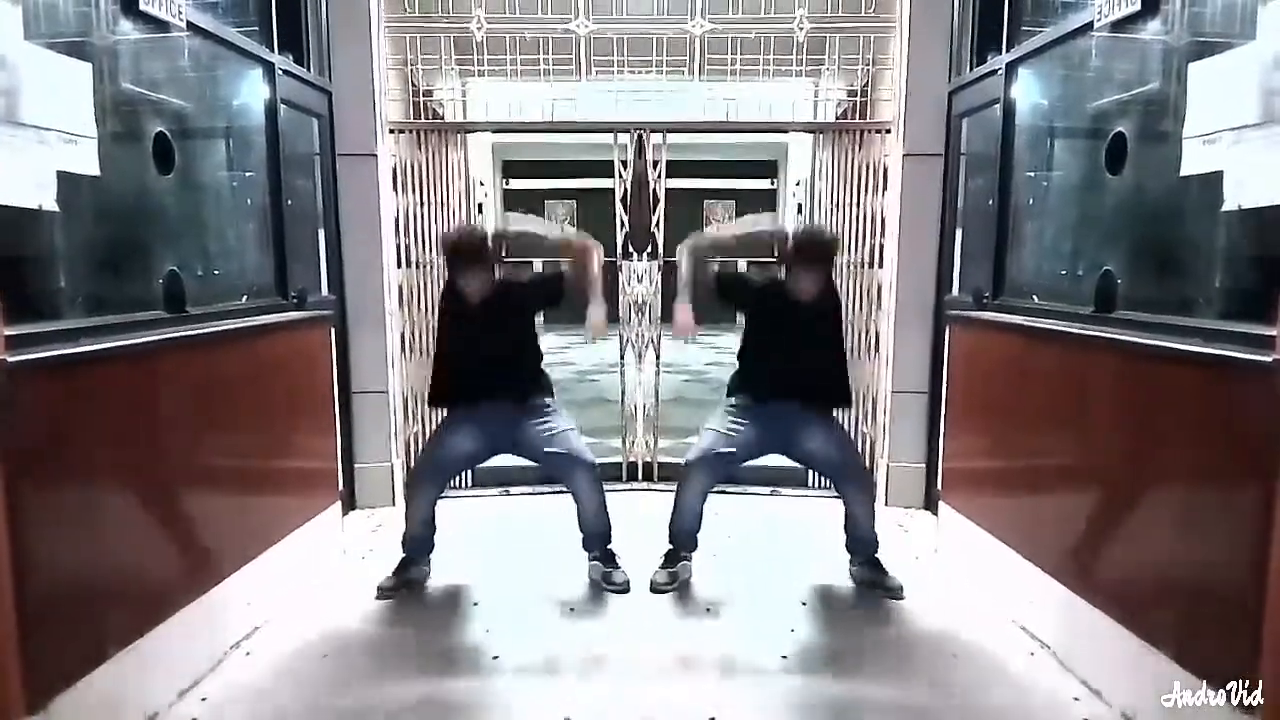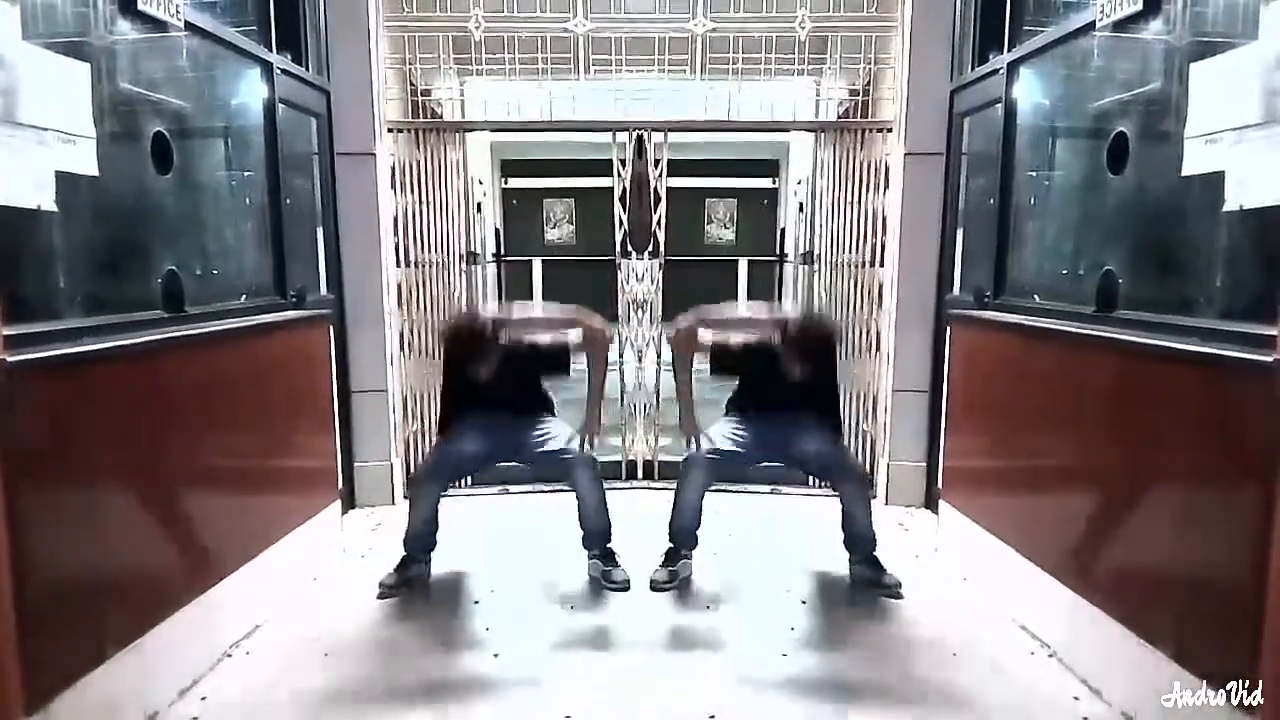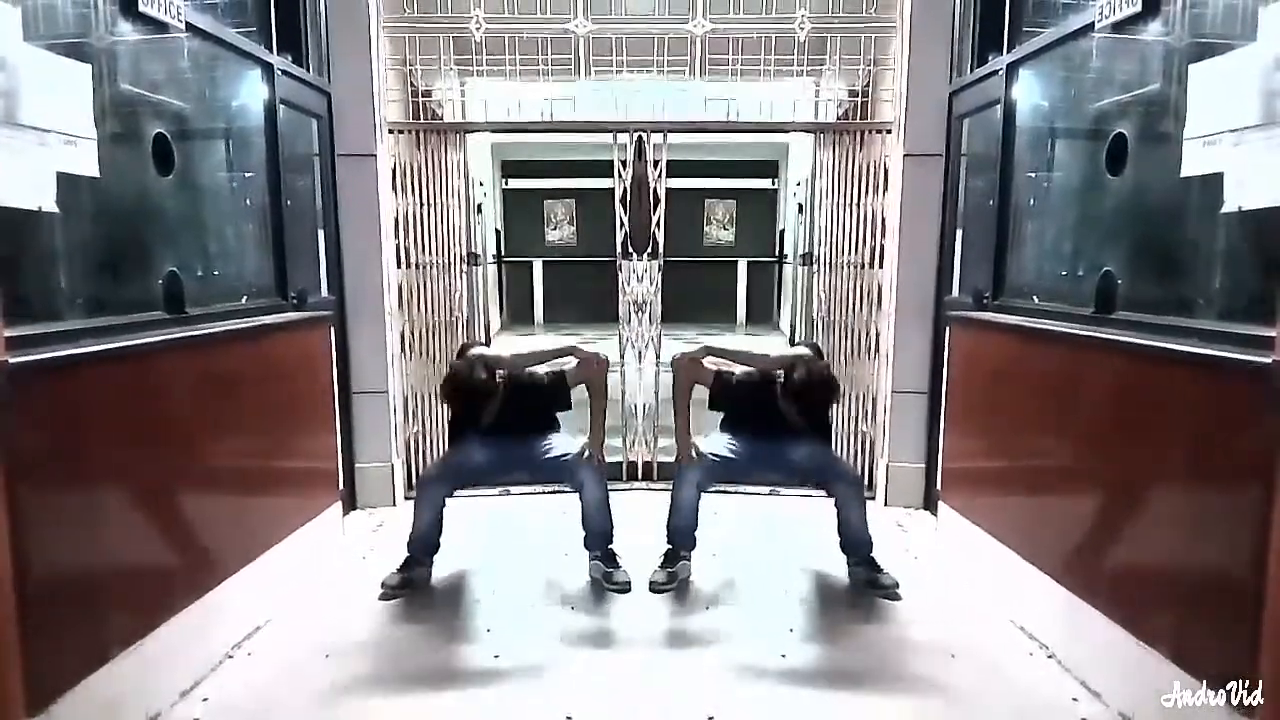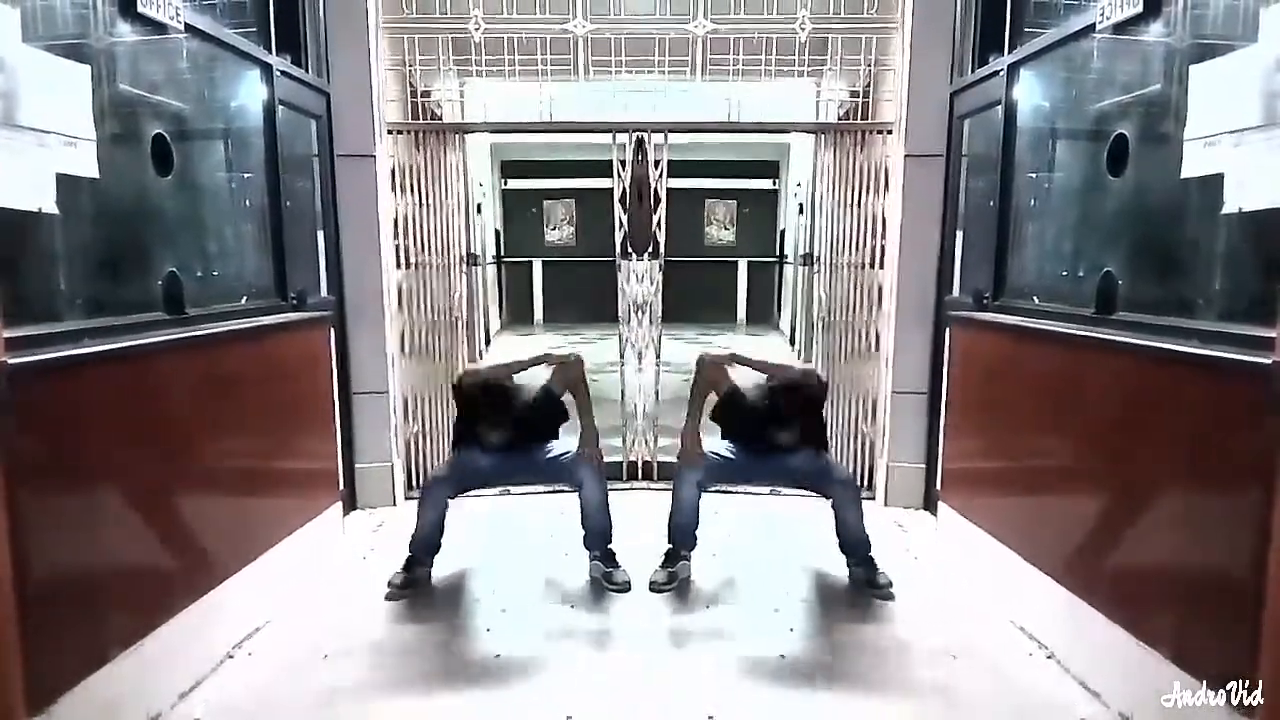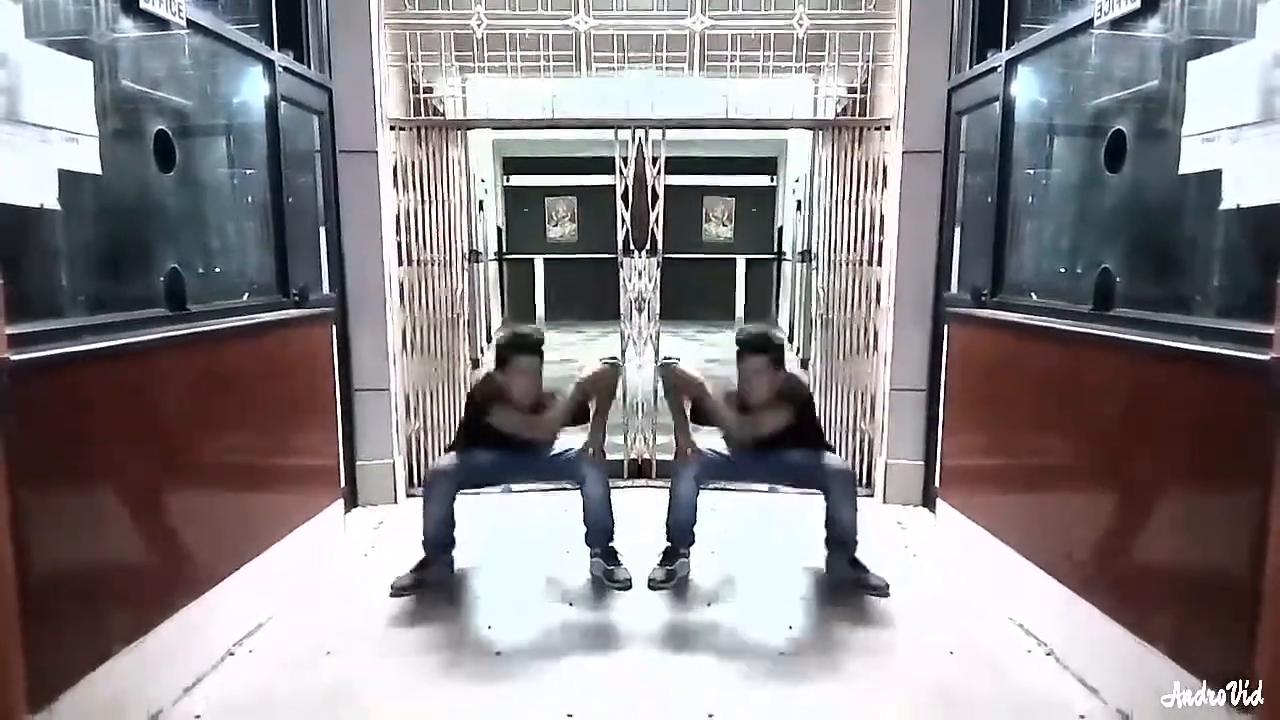
dt=0.3s
person 1, frame 1
left shoulder: (828, 296)
right shoulder: (760, 293)
right elbow: (693, 247)
right wrist: (683, 303)
left hip: (809, 415)
right hip: (749, 410)
left knee: (858, 479)
right knee: (696, 466)
left ankle: (864, 561)
right ankle: (679, 554)
person 1, frame 2
left shoulder: (822, 350)
right shoulder: (755, 352)
right elbow: (681, 336)
right wrist: (686, 409)
left hip: (803, 426)
right hip: (748, 424)
left knee: (856, 477)
right knee: (695, 465)
left ankle: (863, 559)
right ankle: (680, 552)
person 1, frame 3
left shoulder: (814, 381)
right shoulder: (748, 389)
right elbow: (683, 365)
left wrist: (714, 353)
right wrist: (682, 433)
left hip: (797, 447)
right hip: (743, 443)
left knee: (848, 481)
right knee: (690, 471)
left ankle: (860, 562)
right ankle: (679, 555)
person 1, frame 4
left shoulder: (810, 396)
right shoulder: (748, 410)
right elbow: (708, 365)
left wrist: (735, 359)
right wrist: (690, 428)
left hip: (798, 457)
right hip: (743, 453)
left knee: (845, 485)
right knee: (690, 470)
left ankle: (860, 562)
right ankle: (679, 554)
person 1, frame 5
left shoulder: (794, 393)
right shoulder: (729, 403)
left elbow: (743, 431)
right elbow: (669, 371)
left wrist: (699, 388)
right wrist: (682, 432)
left hip: (797, 459)
right hip: (743, 457)
left knee: (841, 476)
right knee: (687, 467)
left ankle: (842, 557)
right ankle: (678, 552)
person 2, frame 1
left shoulder: (519, 292)
right shoulder: (452, 295)
left elbow: (586, 249)
left wrist: (596, 304)
left hip: (530, 409)
right hip: (471, 415)
left knee: (583, 466)
right knee: (422, 478)
left ankle: (600, 556)
right ankle: (415, 561)
person 2, frame 2
left shoulder: (523, 352)
right shoulder: (458, 353)
left elbow: (598, 335)
left wrist: (593, 409)
left hip: (532, 424)
right hip: (477, 426)
left knee: (584, 466)
right knee: (424, 476)
left ankle: (600, 554)
right ankle: (416, 559)
person 2, frame 3
left shoulder: (530, 389)
right shoulder: (464, 383)
left elbow: (594, 365)
left wrist: (597, 433)
left hip: (537, 443)
right hip: (482, 447)
left knee: (590, 470)
right knee: (430, 481)
left ankle: (600, 556)
right ankle: (418, 562)
person 2, frame 4
left shoulder: (532, 411)
right shoulder: (470, 399)
left elbow: (572, 366)
right elbow: (473, 375)
left wrist: (589, 431)
right wrist: (543, 359)
left hip: (537, 452)
right hip: (481, 457)
left knee: (589, 469)
right knee: (436, 484)
left ankle: (600, 555)
right ankle: (419, 562)
person 2, frame 5
left shoulder: (549, 404)
right shoulder: (484, 394)
left elbow: (610, 372)
right elbow: (541, 431)
left wrist: (597, 430)
right wrist: (580, 387)
left hip: (537, 455)
right hip: (483, 458)
left knee: (592, 467)
right knee: (439, 476)
left ankle: (601, 553)
right ankle: (437, 559)
